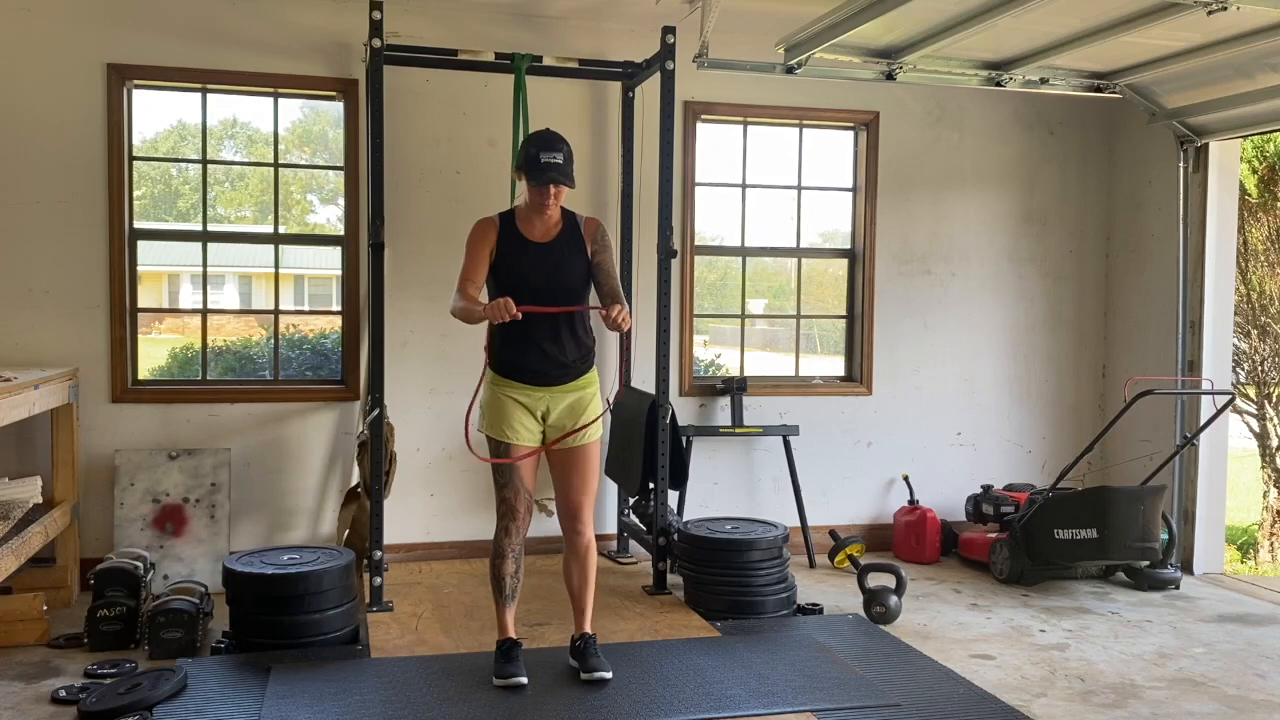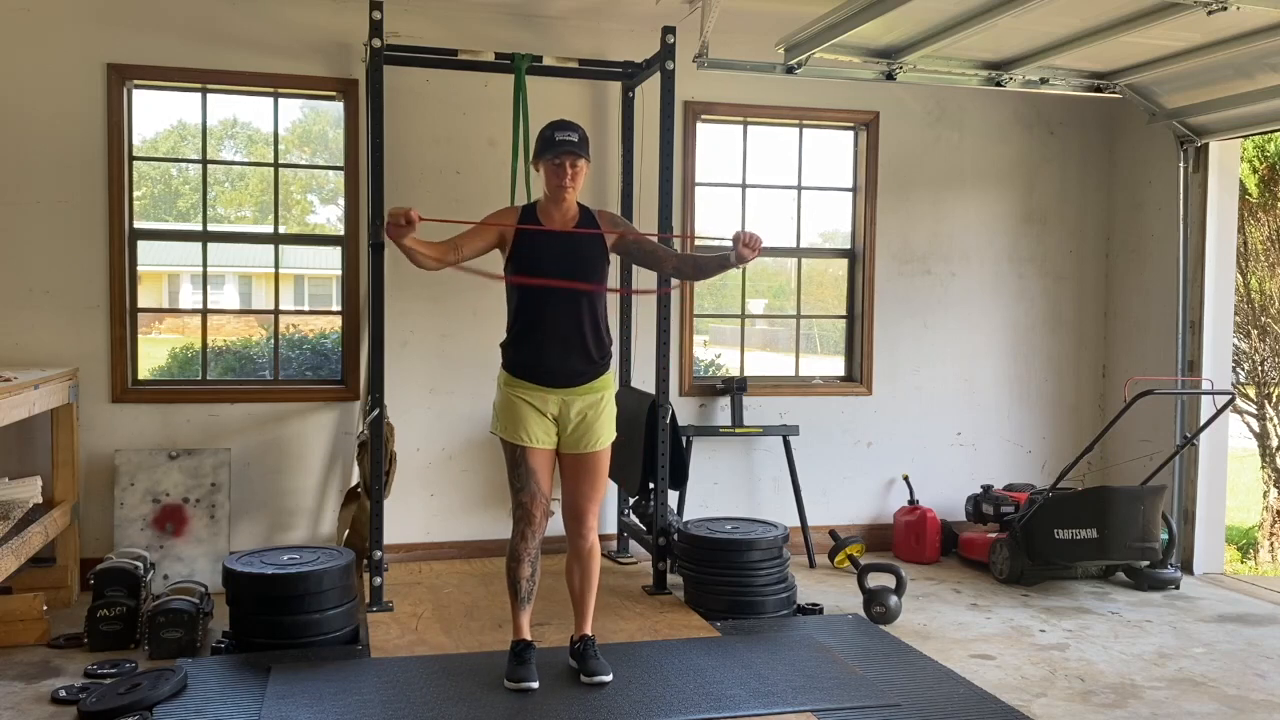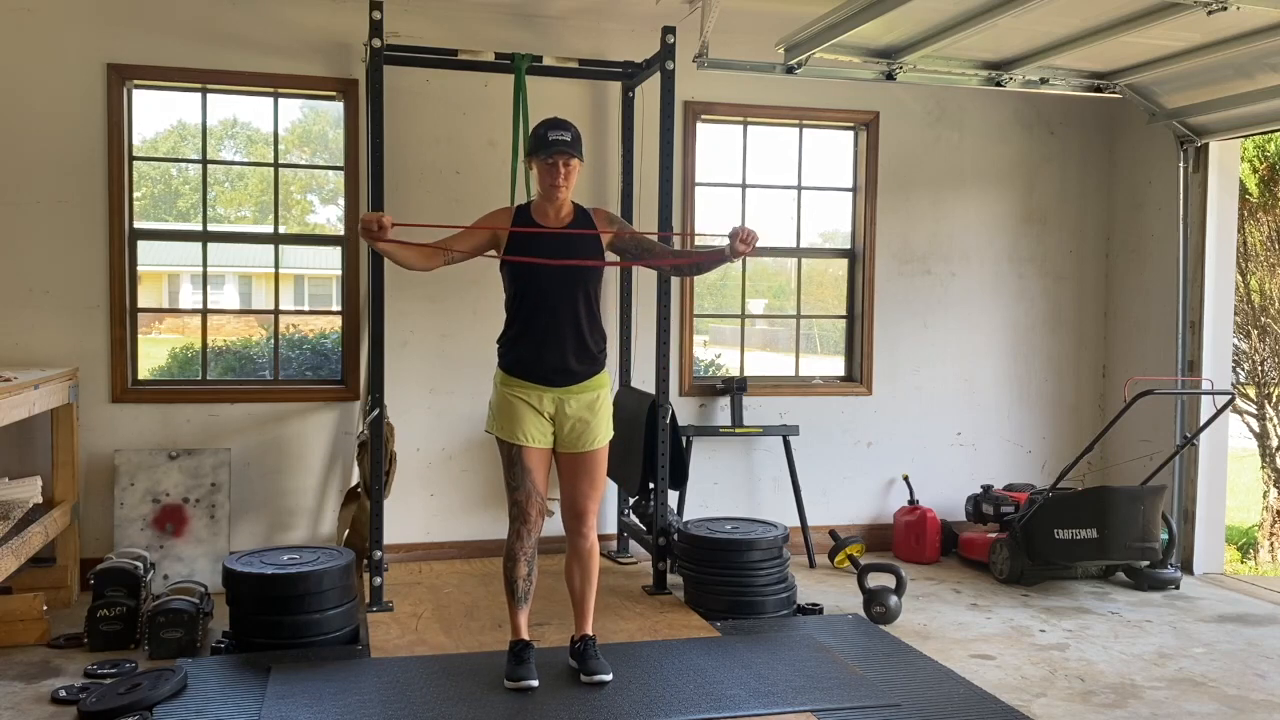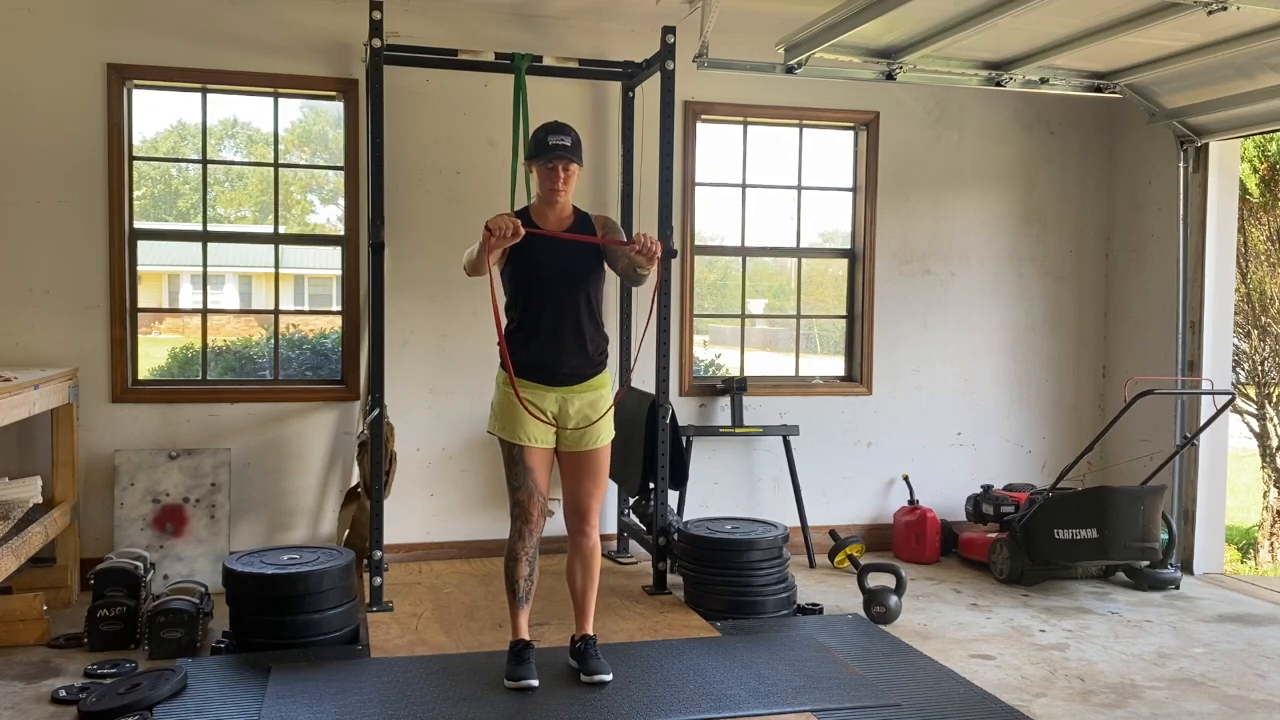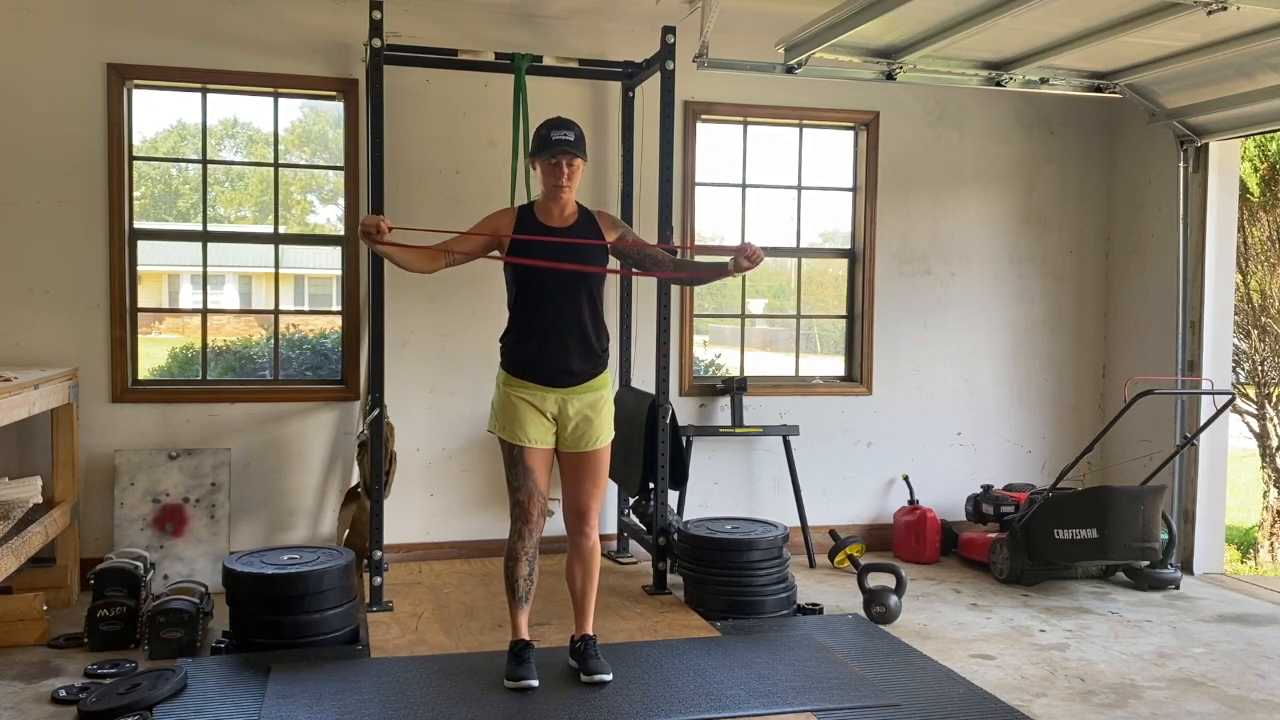
dt=1s
person 1, frame 1
left shoulder: (590, 231)
right shoulder: (490, 232)
left elbow: (612, 293)
right elbow: (459, 302)
left wrist: (619, 312)
right wrist: (486, 310)
left hip: (577, 391)
right hip: (511, 391)
left knee: (580, 522)
right knee: (513, 519)
left ankle: (584, 637)
right ankle: (507, 641)
person 1, frame 2
left shoulder: (605, 227)
right shoulder: (511, 223)
left elbow: (676, 264)
right elbow: (440, 256)
left wrist: (730, 258)
right wrist: (401, 236)
left hip: (591, 392)
right hip: (526, 392)
left knee: (584, 524)
right knee: (529, 521)
left ankle: (584, 639)
right ankle: (521, 643)
person 1, frame 3
left shoulder: (601, 224)
right shoulder: (505, 223)
left elbow: (672, 261)
right elbow: (433, 256)
left wrist: (727, 253)
right wrist: (382, 242)
left hip: (586, 390)
right hip: (522, 390)
left knee: (583, 523)
right knee: (525, 521)
left ankle: (584, 638)
right ankle: (520, 643)
person 1, frame 4
left shoulder: (600, 227)
right shoulder: (509, 225)
left elbow: (631, 272)
right elbow: (472, 265)
left wrist: (645, 261)
right wrist: (490, 245)
left hip: (590, 391)
right hip: (525, 390)
left knee: (586, 523)
right knee: (527, 520)
left ankle: (585, 638)
right ankle: (520, 642)
person 1, frame 5
left shoulder: (604, 227)
right shoulder: (509, 224)
left elbow: (670, 267)
right elbow: (435, 257)
left wrist: (729, 266)
right wrist: (382, 243)
left hip: (589, 391)
right hip: (524, 391)
left knee: (585, 523)
right knee: (527, 520)
left ankle: (584, 638)
right ankle: (520, 642)
